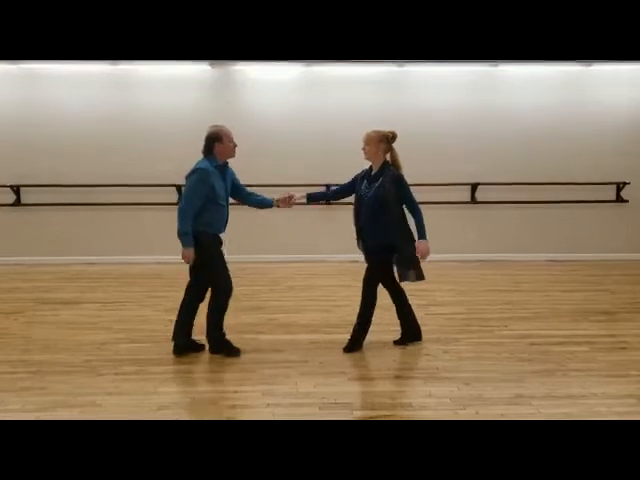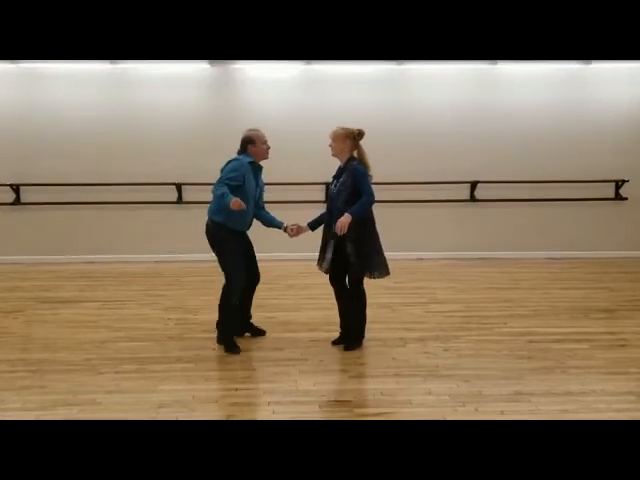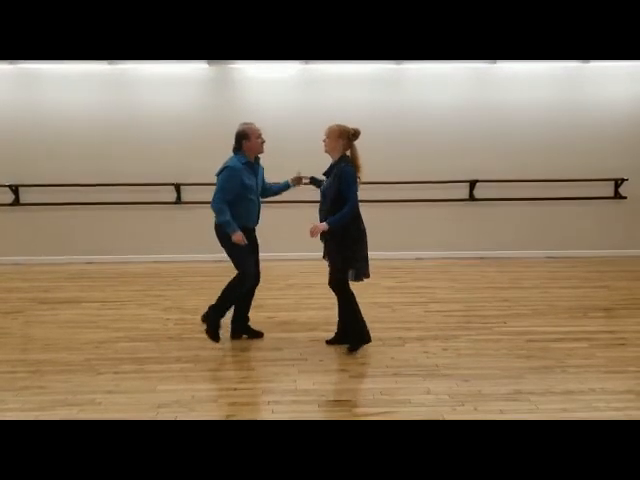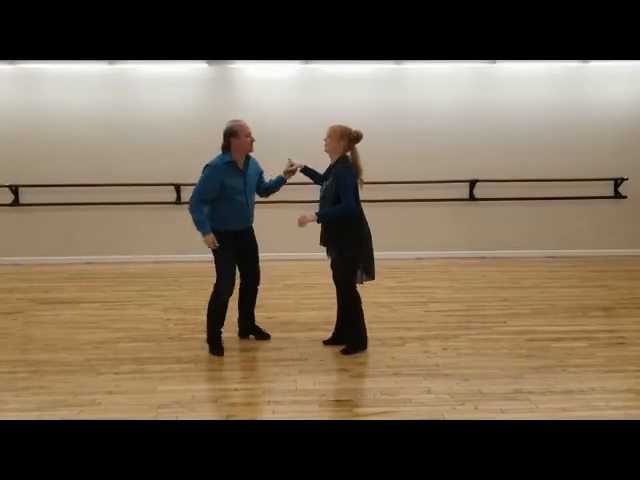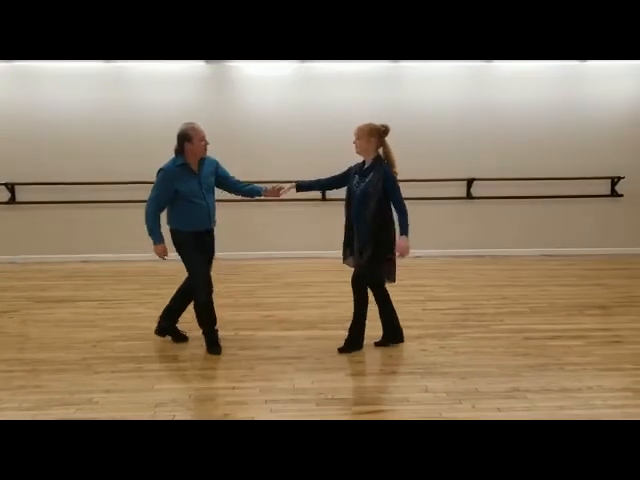
dt=0.7s
person 1, frame 1
left shoulder: (225, 171)
right shoulder: (202, 172)
left elbow: (243, 195)
right elbow: (186, 210)
left wrist: (274, 202)
right wrist: (187, 244)
left hip: (207, 237)
right hip: (200, 238)
left knee: (198, 288)
right knee: (223, 286)
left ankle: (182, 341)
right ankle: (216, 340)
person 1, frame 2
left shoulder: (257, 174)
right shoulder: (238, 165)
left elbow: (259, 211)
right elbow: (219, 188)
left wrist: (282, 226)
right wrist: (230, 200)
left hip: (238, 232)
right hip: (221, 230)
left knee: (252, 276)
right knee: (234, 280)
left ankle: (242, 323)
right ankle: (225, 333)
person 1, frame 3
left shoulder: (256, 165)
right shoulder: (233, 168)
left elbow: (263, 191)
right elbow: (218, 203)
left wrist: (288, 184)
right wrist: (233, 230)
left hip: (248, 230)
right hip: (231, 232)
left knee: (253, 277)
right knee: (247, 274)
left ankle: (240, 325)
right ankle: (213, 316)
person 1, frame 4
left shoulder: (252, 164)
right shoulder: (216, 168)
left elbow: (263, 190)
right elbow: (196, 202)
left wrist: (283, 178)
right wrist: (206, 231)
left hip: (245, 232)
right hip: (222, 235)
left knee: (251, 279)
right knee: (225, 284)
left ankle: (247, 325)
right ankle: (213, 335)
person 1, frame 5
left shoulder: (210, 164)
right shoulder: (169, 172)
left elbow: (233, 185)
right elbow: (153, 209)
left wrist: (263, 192)
right wrist: (157, 240)
left hip: (206, 233)
right hip: (184, 236)
left knee: (196, 281)
right knee: (202, 283)
left ankle: (166, 323)
right ankle: (210, 333)
person 2, frame 1
left shoulder: (394, 177)
right shoulder: (364, 177)
left elbow: (414, 208)
right elbow: (337, 193)
left wrist: (422, 238)
right wrist: (305, 197)
left hip: (389, 242)
right hip: (372, 242)
left knee: (369, 285)
right knee: (389, 284)
left ankle: (357, 338)
right ankle: (411, 331)
person 2, frame 2
left shoulder: (357, 169)
right shoulder: (340, 172)
left elbow: (369, 198)
right elbow: (332, 209)
left wrist: (349, 215)
right wrist: (308, 227)
left hip: (358, 237)
right hip: (341, 238)
left knee: (355, 284)
right knee: (336, 280)
left ankle: (356, 335)
right ankle: (347, 332)
person 2, frame 3
left shoulder: (345, 170)
right shoulder: (336, 168)
left elbow: (352, 205)
left wrist: (327, 223)
right wrist: (311, 180)
left hip: (347, 235)
right hip: (337, 235)
left knee: (338, 282)
right knee: (339, 282)
left ankle: (360, 334)
right ankle: (345, 332)
person 2, frame 4
left shoulder: (345, 171)
right shoulder: (336, 168)
left elbow: (348, 206)
left wrist: (316, 216)
right wrist: (303, 169)
left hip: (351, 237)
right hip: (342, 236)
left knee: (347, 284)
right knee: (341, 282)
left ankle: (358, 340)
right ankle: (342, 334)
person 2, frame 5
left shoulder: (384, 171)
right shoulder: (357, 170)
left elbow: (399, 205)
right elbow: (329, 183)
left wrist: (403, 235)
right wrist: (296, 186)
left hip: (378, 239)
right hip: (363, 238)
left knee: (359, 282)
right knee: (374, 283)
left ankle: (355, 338)
right ankle: (393, 333)
